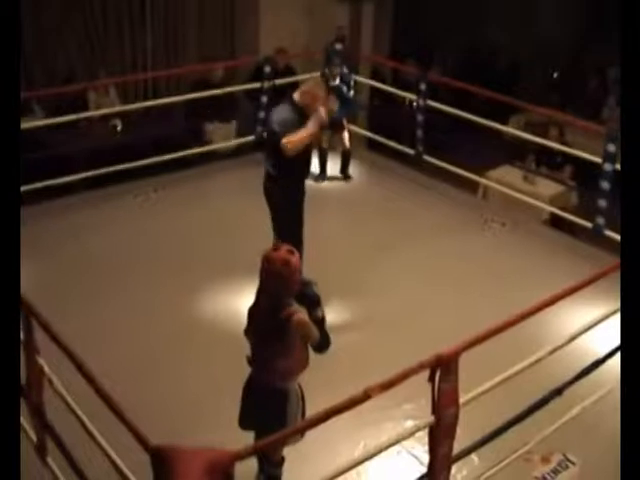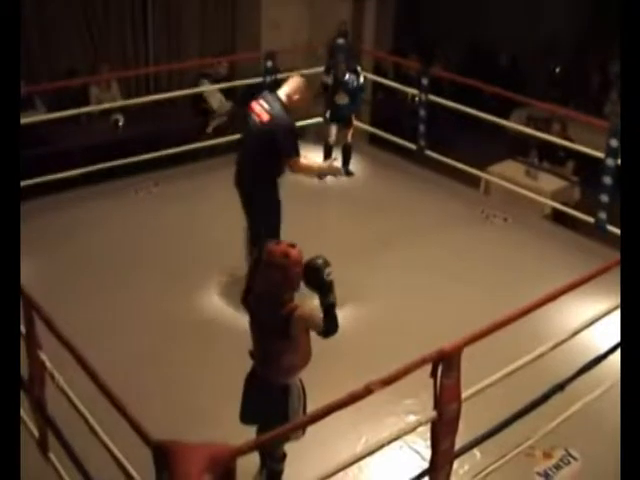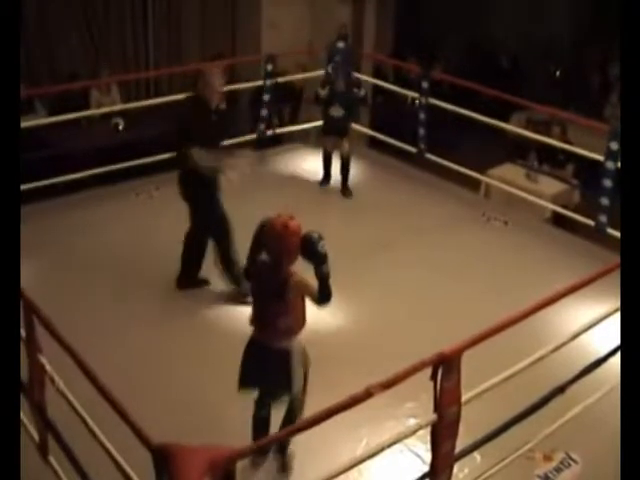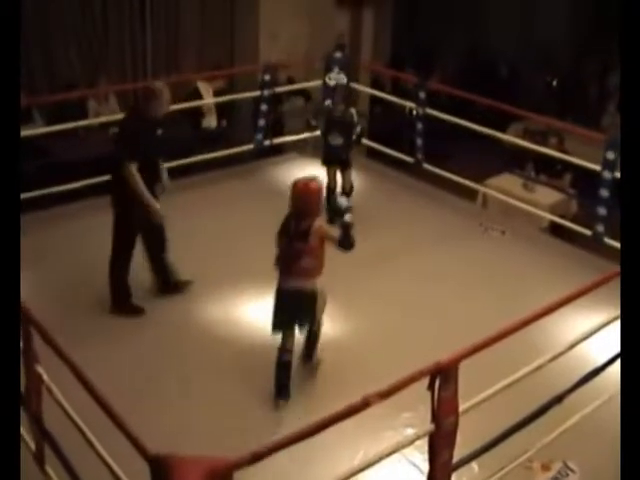
dt=0.7s
person 1, frame 1
left shoulder: (256, 308)
right shoulder: (297, 320)
right elbow: (322, 345)
right wrist: (315, 311)
left hip: (258, 383)
right hip: (283, 390)
left knee: (263, 434)
right knee: (276, 445)
person 1, frame 2
left shoulder: (256, 301)
right shoulder: (298, 315)
right elbow: (329, 328)
left wrist: (258, 266)
right wrist: (327, 293)
left hip: (259, 378)
right hip: (284, 386)
left knee: (264, 429)
right knee: (277, 441)
person 1, frame 3
left shoulder: (258, 269)
right shoulder: (294, 281)
right elbow: (323, 297)
left wrist: (258, 241)
right wrist: (321, 265)
left hip: (259, 345)
right hip: (286, 349)
left knee: (264, 399)
right knee: (296, 397)
left ankle: (259, 451)
right ankle: (282, 450)
person 1, frame 4
left shoulder: (287, 223)
right shoulder: (318, 227)
right elbow: (346, 243)
right wrist: (346, 219)
left hip: (285, 288)
right hip: (308, 289)
left knee: (286, 338)
right knee: (313, 322)
left ankle: (282, 392)
right ankle: (308, 356)
person 2, frame 1
left shoulder: (300, 111)
right shoulder: (283, 115)
right elbow: (289, 147)
left wrist: (322, 117)
right wrist: (315, 123)
left hip: (293, 183)
right hip: (281, 186)
left knee: (293, 234)
right knee: (289, 238)
person 2, frame 2
left shoulder: (260, 101)
right shoulder: (282, 122)
right elbow: (294, 165)
right wrist: (326, 168)
left hip: (244, 176)
right hip: (261, 181)
left knee: (256, 224)
right knee: (268, 235)
person 2, frame 3
left shoulder: (202, 107)
right shoulder: (195, 114)
right elbow: (194, 155)
right wrist: (222, 165)
left hip: (199, 180)
right hip: (197, 183)
left knee: (200, 228)
right knee: (221, 231)
left ankle: (187, 277)
right ankle: (238, 284)
person 2, frame 4
left shoulder: (152, 121)
right shoulder: (131, 128)
right elbow: (129, 169)
left wrist: (160, 175)
right wrist: (150, 202)
left hip: (148, 191)
right hip: (128, 195)
left knee: (156, 236)
right knee: (124, 246)
left ankle: (166, 282)
right ankle: (120, 301)
person 3, frame 1
left shoulder: (346, 80)
right shoulder: (324, 80)
left elbow: (349, 99)
left hip: (340, 118)
left knee: (346, 147)
right knee: (323, 146)
left ankle: (345, 170)
right ankle: (322, 172)
person 3, frame 2
left shoulder: (353, 77)
right shoulder: (332, 75)
left elbow: (360, 90)
right elbow: (325, 88)
left hip: (348, 113)
right hip: (334, 113)
left knee: (347, 142)
right knee: (329, 141)
left ankle: (345, 166)
person 3, frame 3
left shoulder: (350, 91)
right shoulder: (328, 89)
left elbow: (362, 99)
right elbow: (319, 99)
left wrist: (358, 87)
right wrist: (324, 86)
left hip: (343, 126)
right hip: (329, 125)
left knee: (345, 153)
right knee: (327, 150)
left ankle: (345, 185)
right ankle: (326, 176)
person 3, frame 4
left shoulder: (350, 114)
right shoulder: (327, 112)
left elbow: (358, 133)
left hip: (344, 154)
right hip: (330, 153)
left knee: (347, 184)
right knee: (331, 183)
right ankle: (332, 212)
